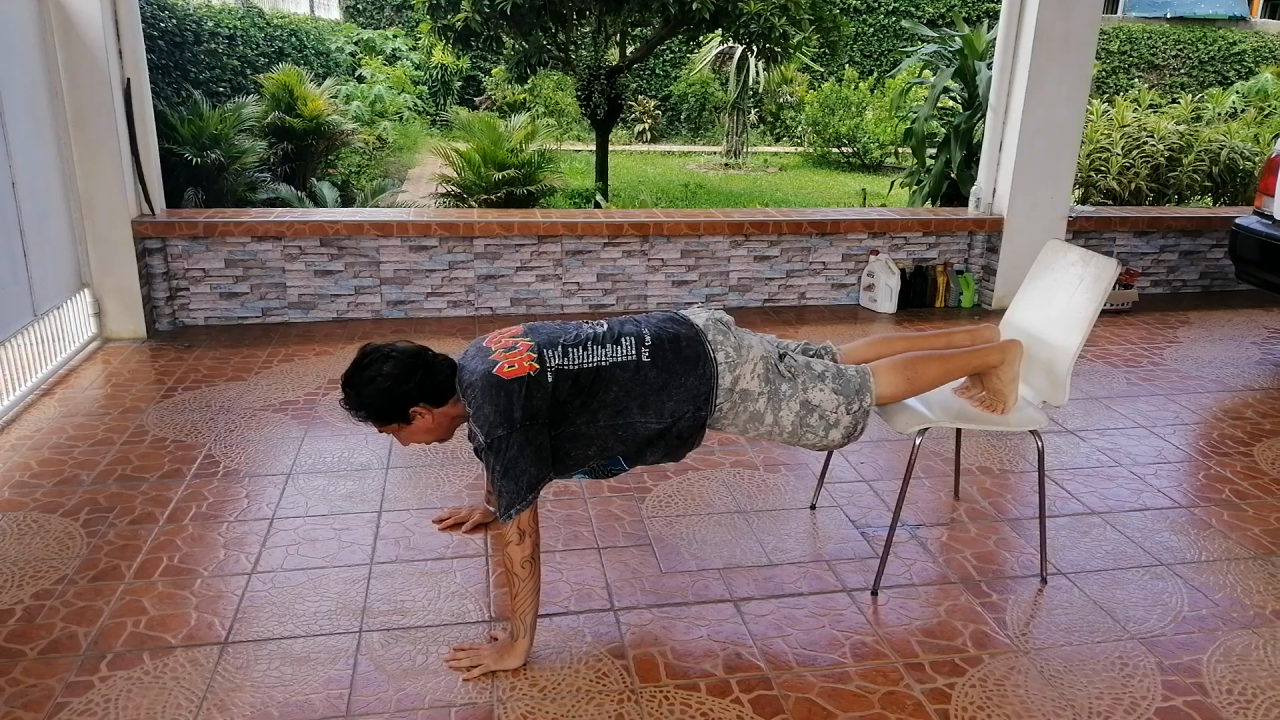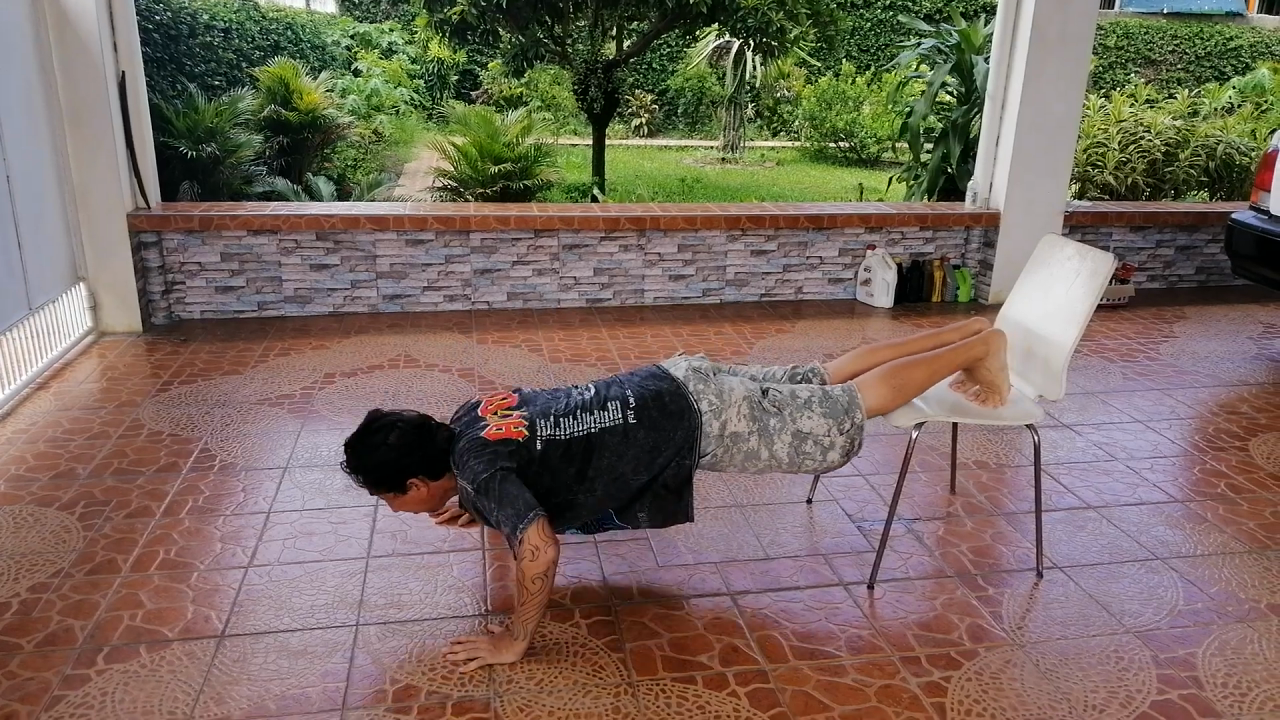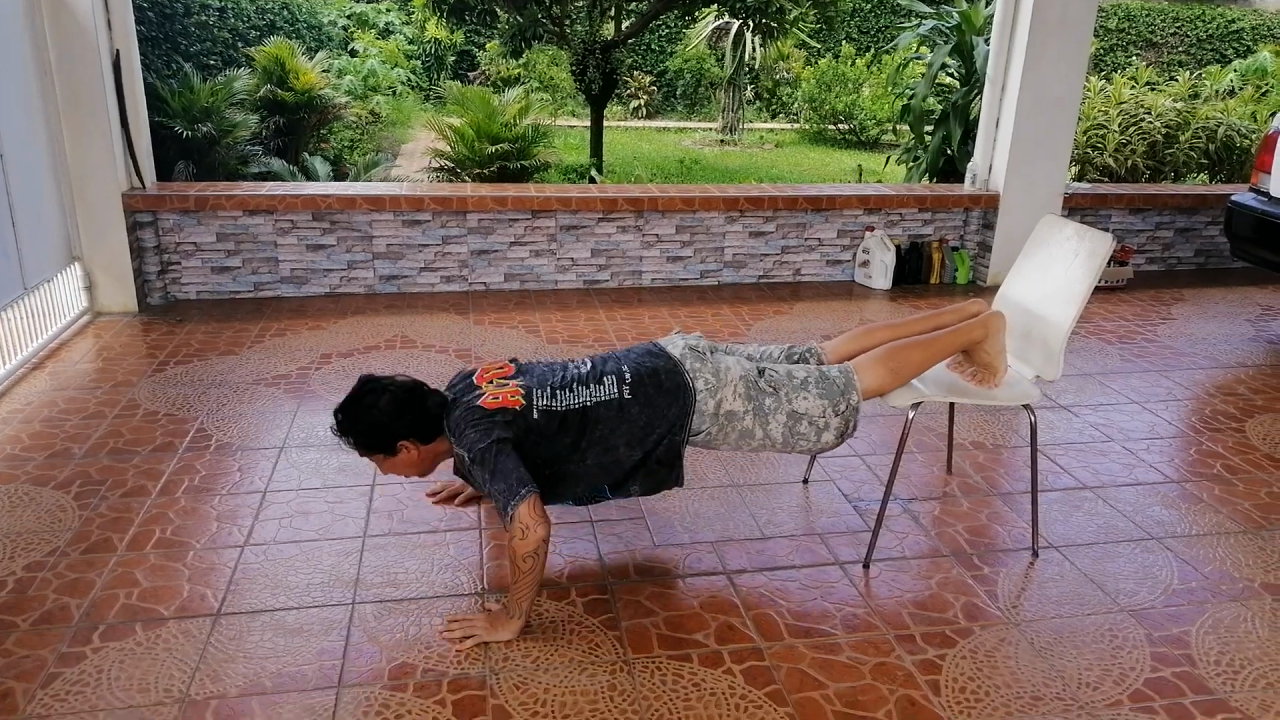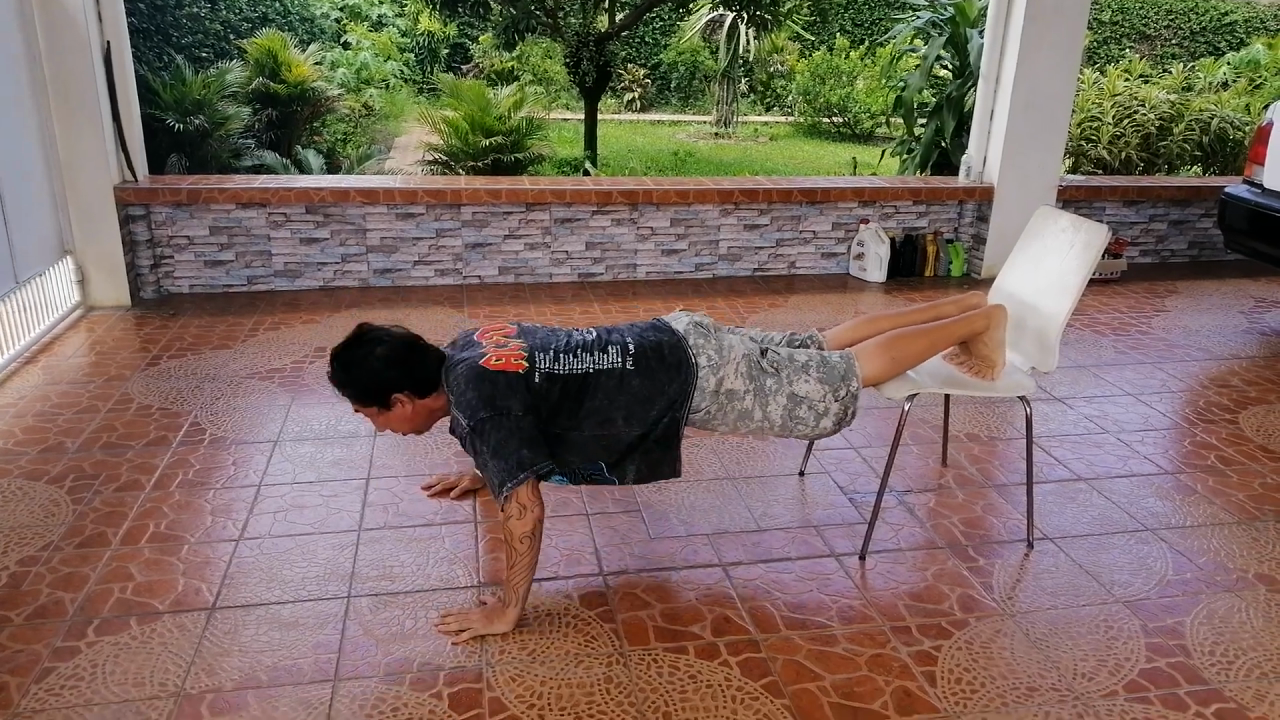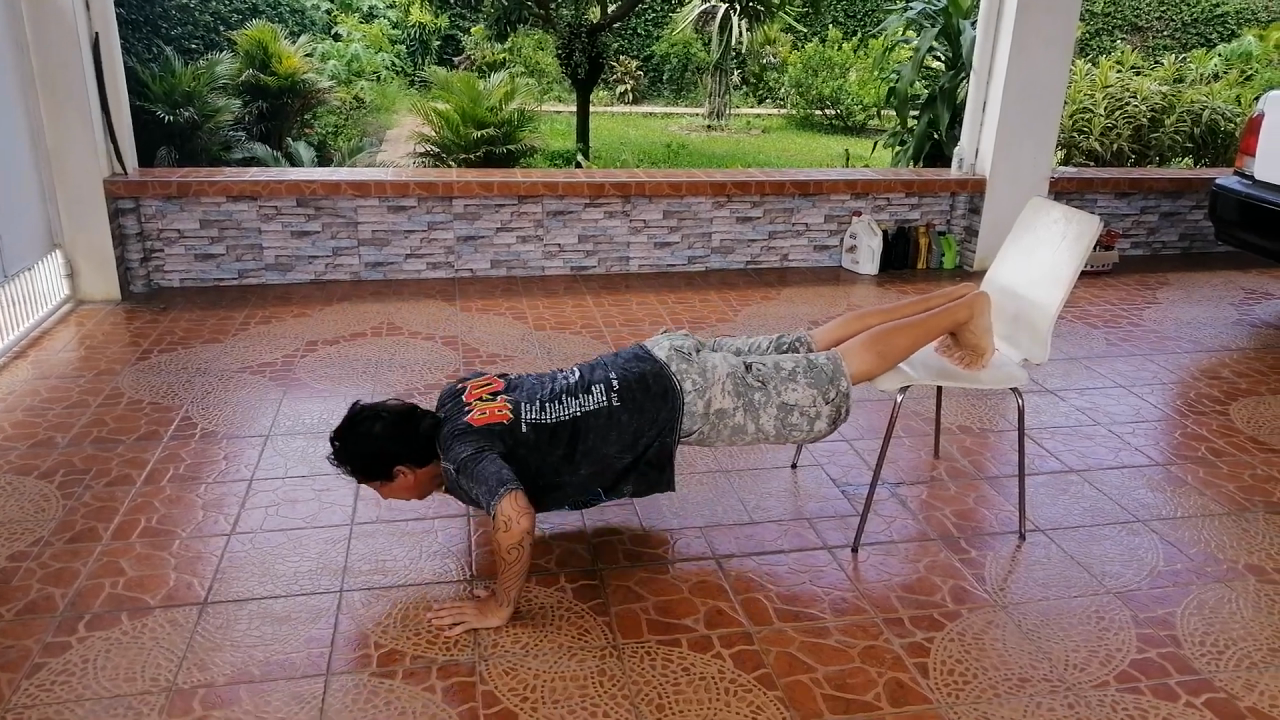
dt=0.5s
person 1, frame 1
left shoulder: (491, 402)
right shoulder: (473, 362)
left elbow: (522, 533)
left wrist: (515, 644)
right wrist: (489, 502)
left hip: (713, 377)
right hip: (698, 340)
left knee: (860, 396)
right knee: (840, 365)
left ankle: (994, 356)
right ankle: (975, 335)
person 1, frame 2
left shoulder: (478, 472)
right shoulder: (467, 423)
left elbow: (540, 548)
left wrist: (515, 637)
right wrist: (480, 501)
left hip: (695, 424)
right hip: (677, 385)
left knee: (851, 411)
right knee: (828, 381)
left ankle: (981, 346)
right ankle: (964, 329)
person 1, frame 3
left shoulder: (475, 440)
right shoulder: (461, 390)
left elbow: (532, 525)
left wrist: (512, 615)
right wrist: (482, 476)
left hip: (691, 400)
right hip: (674, 363)
left knee: (849, 390)
right knee: (825, 362)
left ankle: (979, 330)
right ankle: (964, 312)
person 1, frame 4
left shoulder: (475, 404)
right shoulder: (463, 351)
left elbow: (525, 507)
left wrist: (507, 608)
right wrist: (482, 467)
left hip: (691, 379)
right hip: (676, 342)
left knee: (849, 374)
right knee: (824, 348)
left ankle: (981, 320)
right ankle: (963, 303)
person 1, frame 5
left shoulder: (463, 453)
right shoulder: (452, 402)
left elbow: (515, 518)
left wrist: (500, 603)
left hip: (677, 398)
right hip: (663, 361)
left knee: (834, 380)
right knee: (811, 351)
left ankle: (964, 310)
right ankle: (952, 297)
